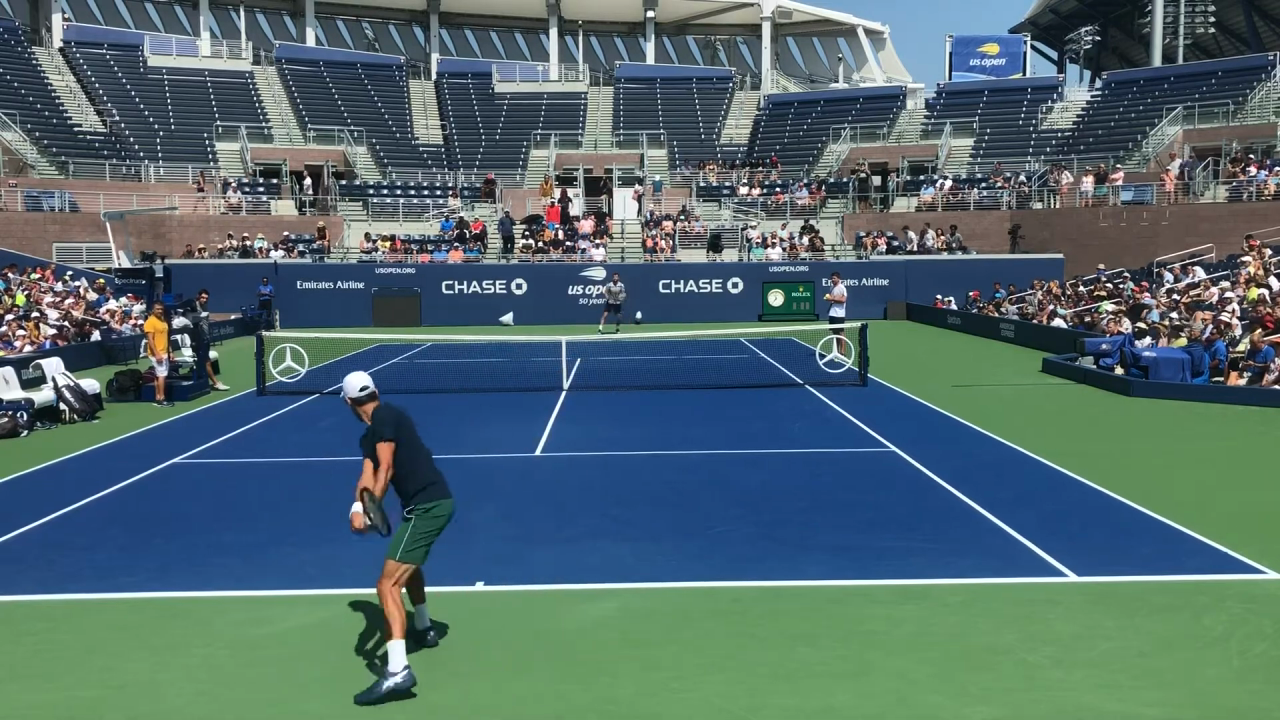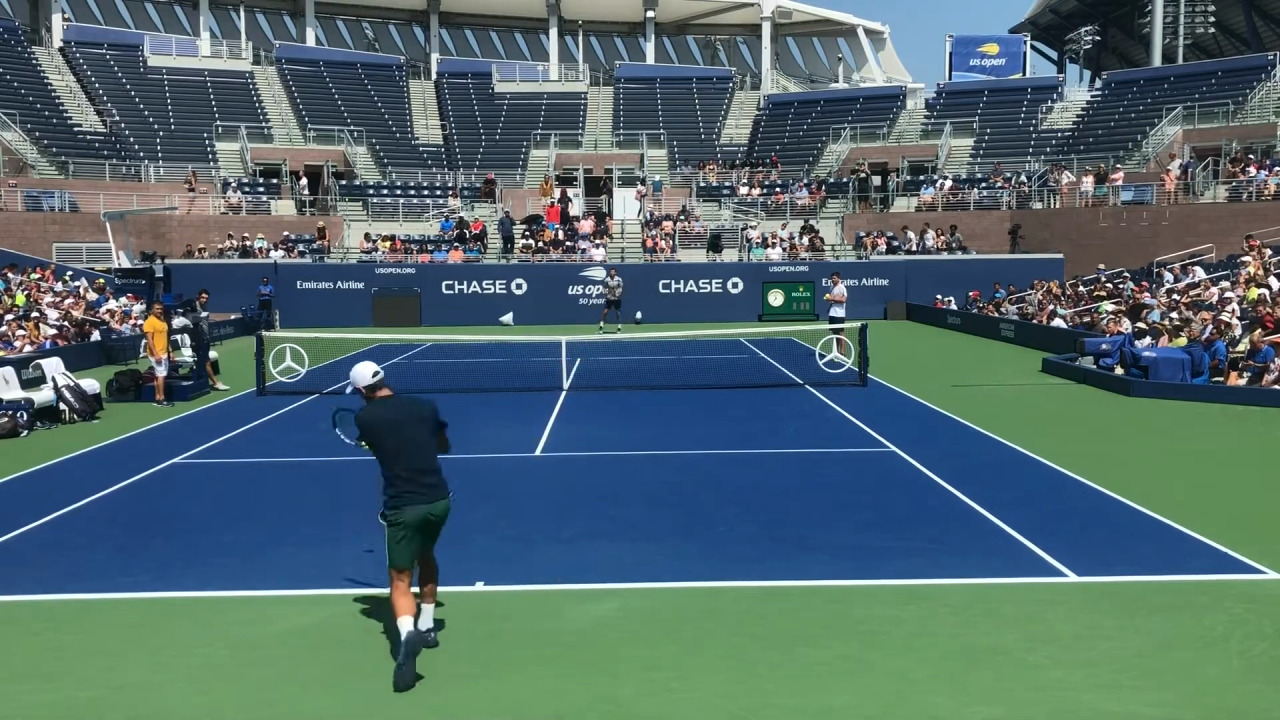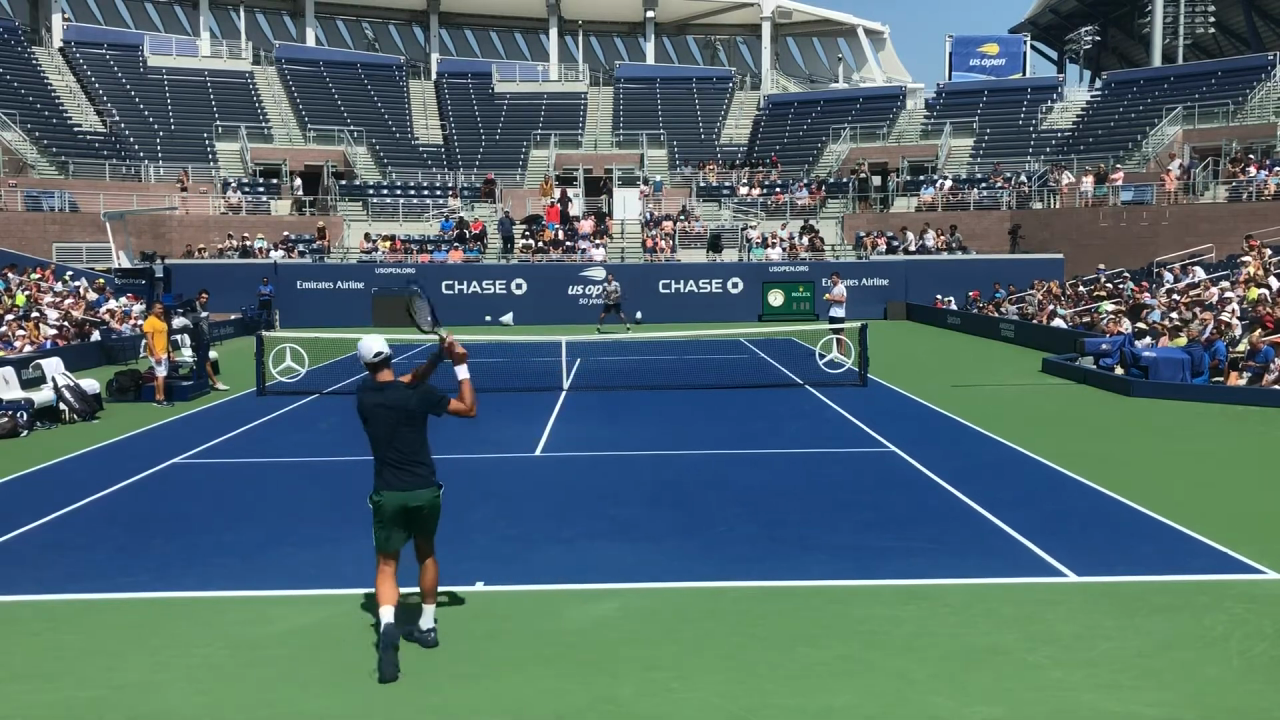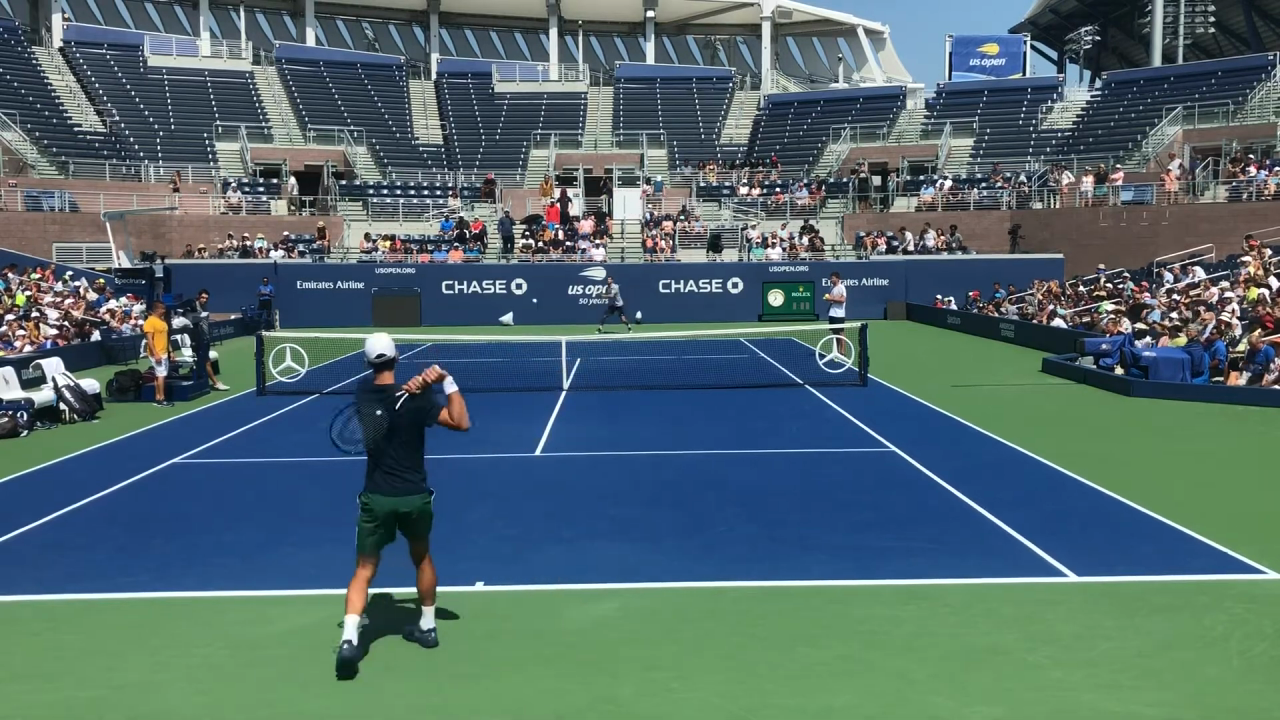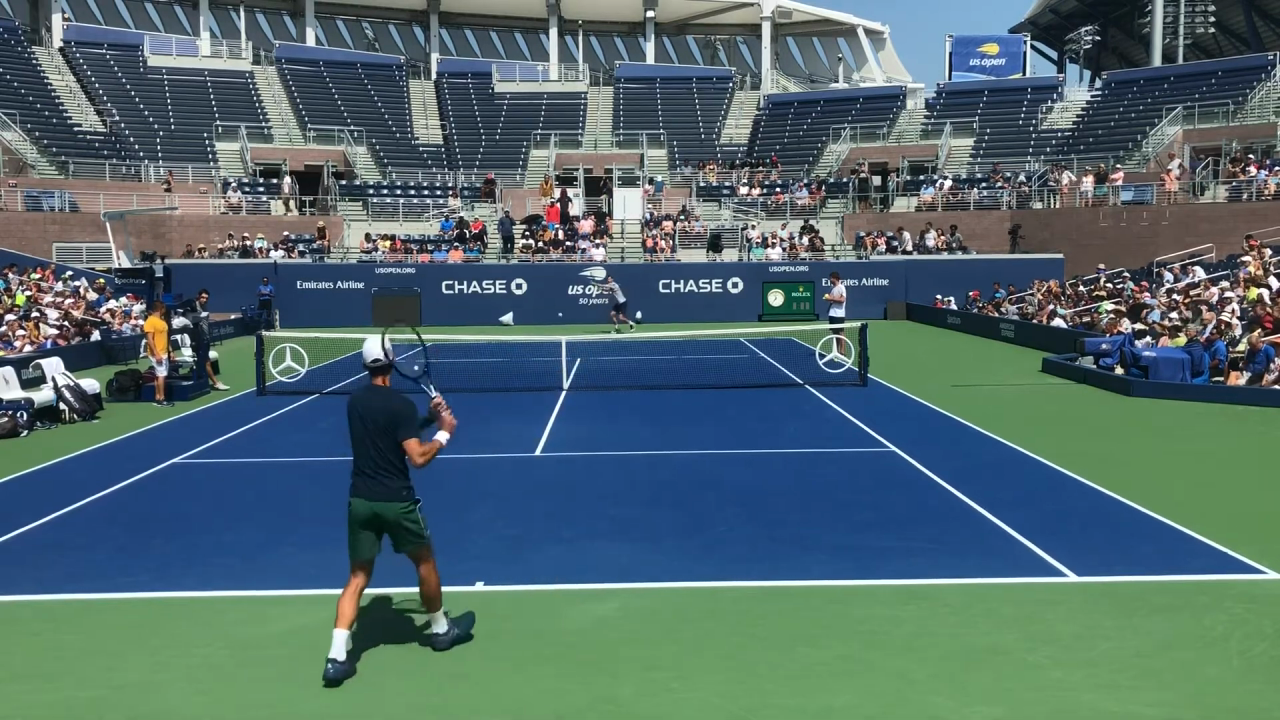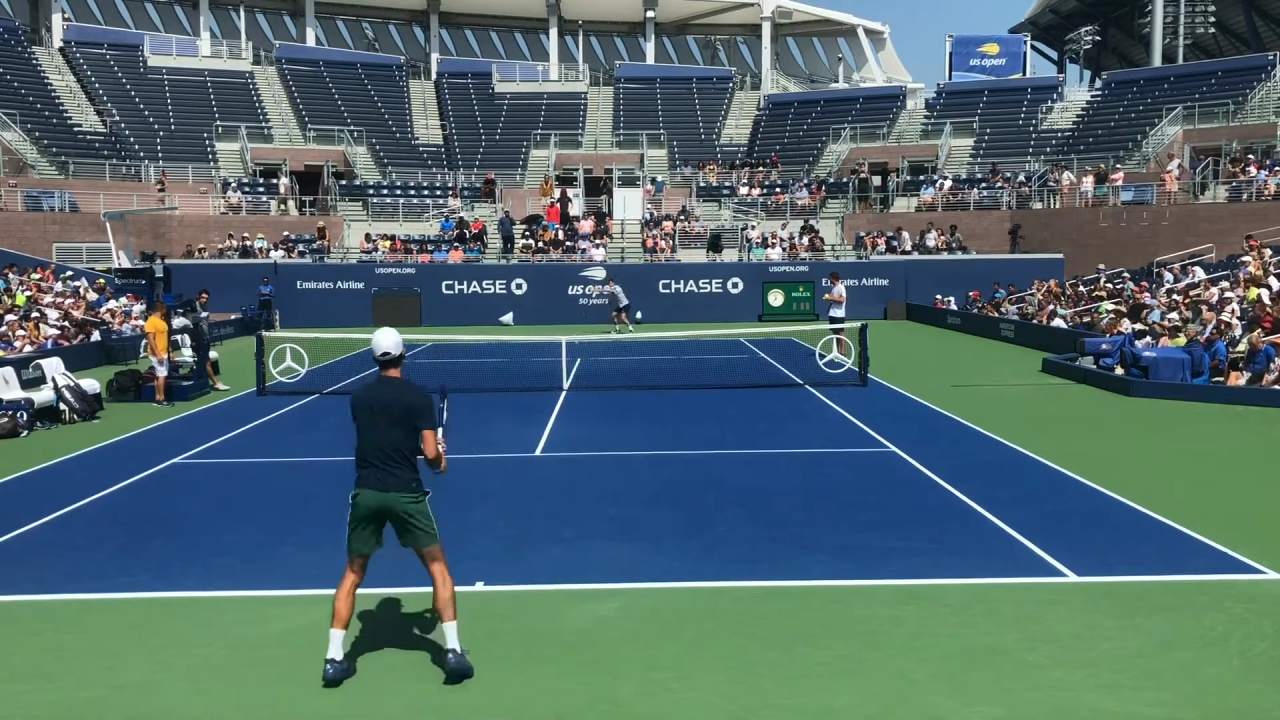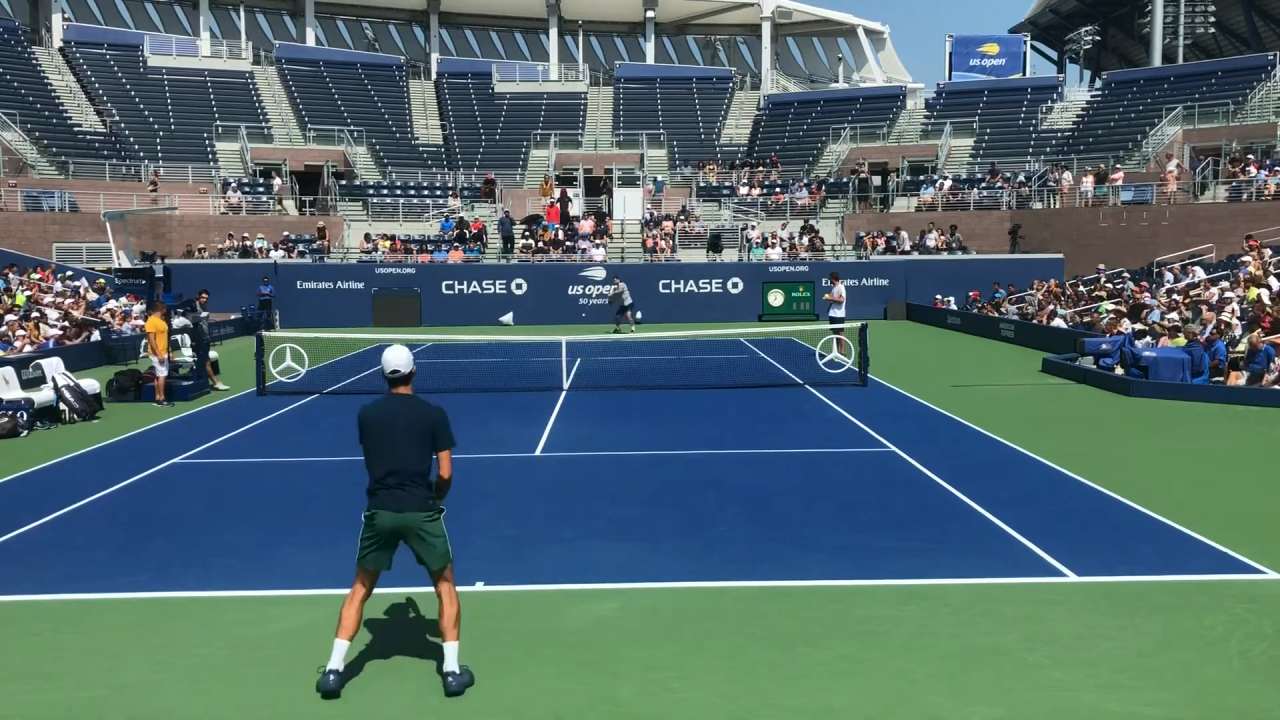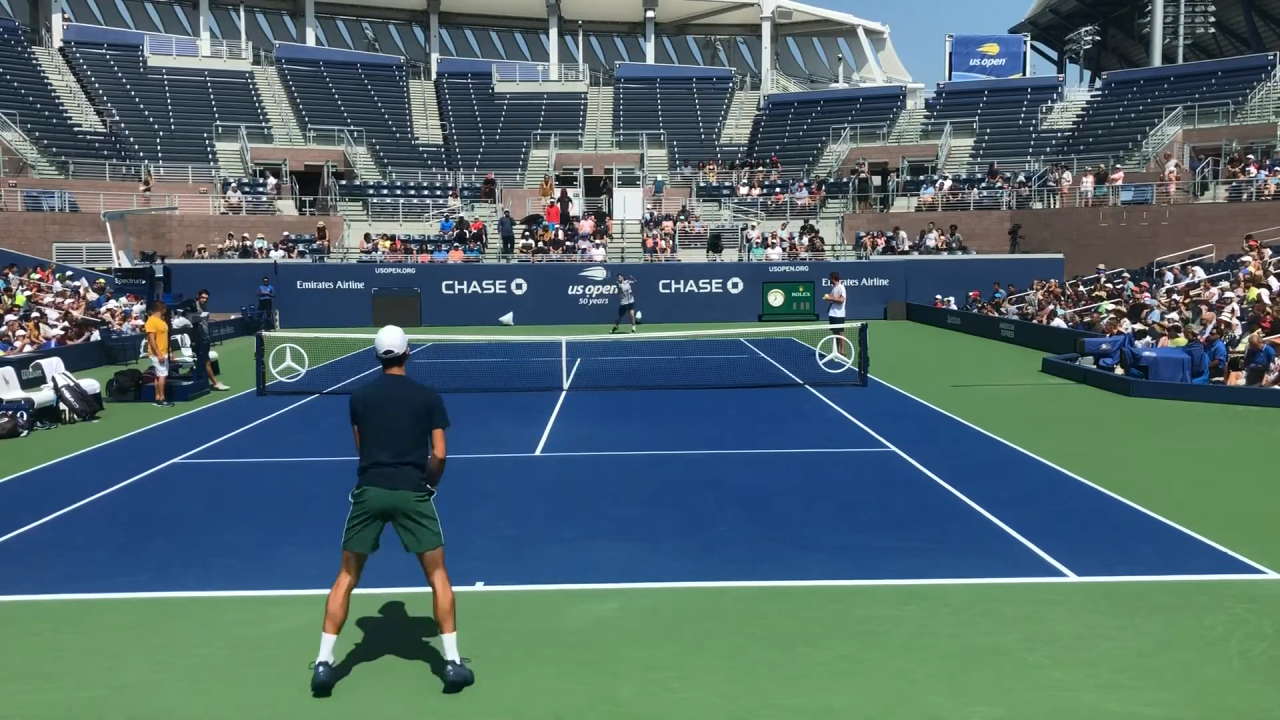
dt=0.2s
person 1, frame 1
left shoulder: (381, 421)
right shoulder: (373, 432)
left elbow: (386, 470)
right elbow: (368, 477)
left wrist: (368, 507)
right wrist: (358, 509)
left hip: (426, 507)
right hip: (439, 502)
left knee: (388, 585)
right knee: (408, 562)
left ankle: (398, 672)
right ankle: (423, 628)
person 1, frame 2
left shoulder: (364, 417)
right shoulder: (425, 406)
right elbow: (443, 446)
left hip: (402, 507)
right hip: (438, 500)
left knee: (400, 581)
right knee: (425, 558)
left ankle: (407, 632)
right ankle: (426, 628)
person 1, frame 3
left shoulder: (364, 394)
right shoulder: (420, 395)
right elbow: (469, 409)
left wrist: (439, 356)
right wrist: (461, 366)
left hip: (387, 494)
right hip: (425, 491)
left knee: (386, 567)
right knee: (426, 555)
left ankle: (388, 624)
right ankle: (427, 627)
person 1, frame 4
left shoulder: (362, 394)
right shoulder: (417, 400)
right elbow: (462, 423)
left wrist: (418, 382)
right wrist: (445, 379)
left hip: (376, 496)
right hip: (414, 495)
left knee: (364, 570)
right knee: (422, 558)
left ankle: (349, 640)
right ankle: (426, 627)
person 1, frame 5
left shoulder: (355, 400)
right shoulder: (401, 404)
right elbow: (418, 458)
left wrist: (429, 416)
right wrist: (444, 436)
left hip: (360, 501)
right hip: (397, 501)
left knee: (357, 578)
right knee: (425, 562)
left ankle: (336, 659)
right ankle: (440, 631)
person 1, frame 6
left shoulder: (359, 396)
right shoulder: (419, 397)
right elbow: (431, 451)
right wrist: (440, 456)
left hip: (366, 493)
right hip: (406, 494)
left knee: (352, 575)
right knee: (438, 568)
left ankle: (334, 660)
right ankle: (452, 652)
person 1, frame 7
left shoulder: (367, 414)
right shoulder: (434, 414)
left elbow: (370, 466)
right elbow: (445, 474)
left hip: (380, 512)
right hip: (422, 512)
left knee: (359, 590)
right knee: (446, 587)
left ankle: (334, 670)
right ankle: (452, 671)
person 1, frame 8
left shoulder: (360, 396)
right shoulder: (429, 397)
left elbow: (361, 448)
right elbow: (439, 454)
right wrist: (428, 483)
left hip: (370, 493)
right hip: (413, 494)
left knee: (346, 578)
right knee: (438, 577)
left ankle: (323, 664)
right ankle: (453, 663)
